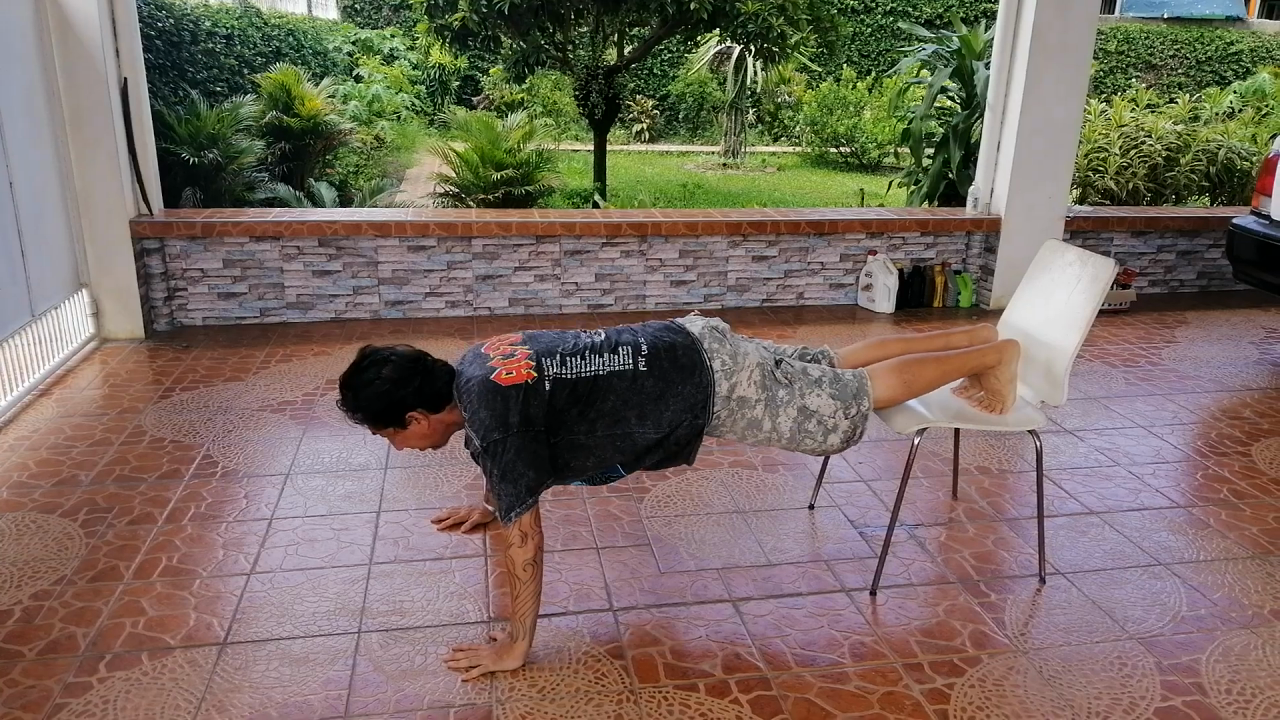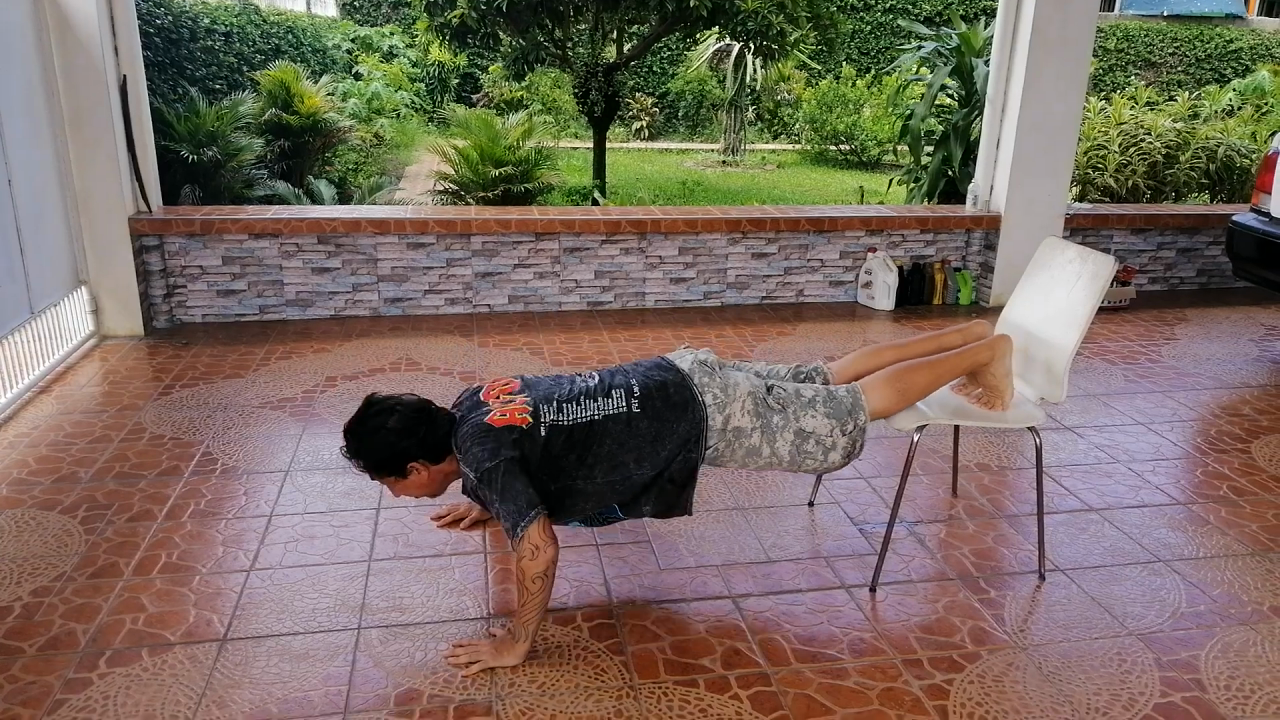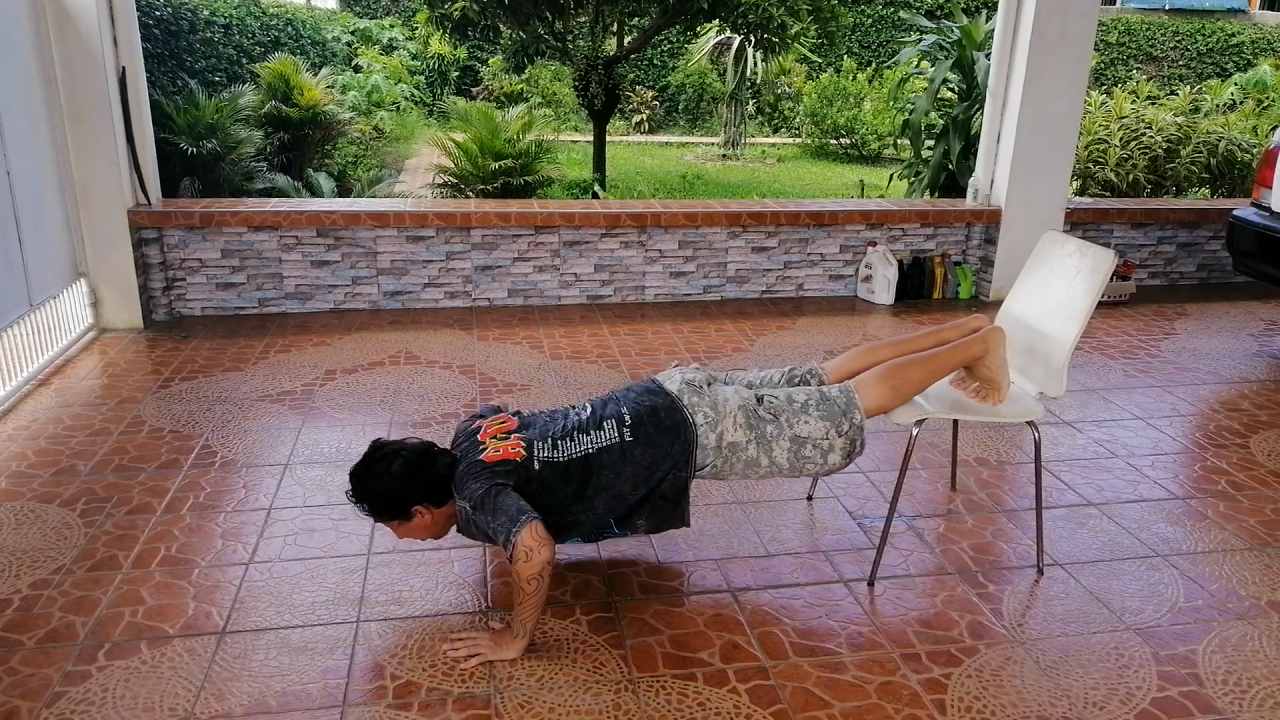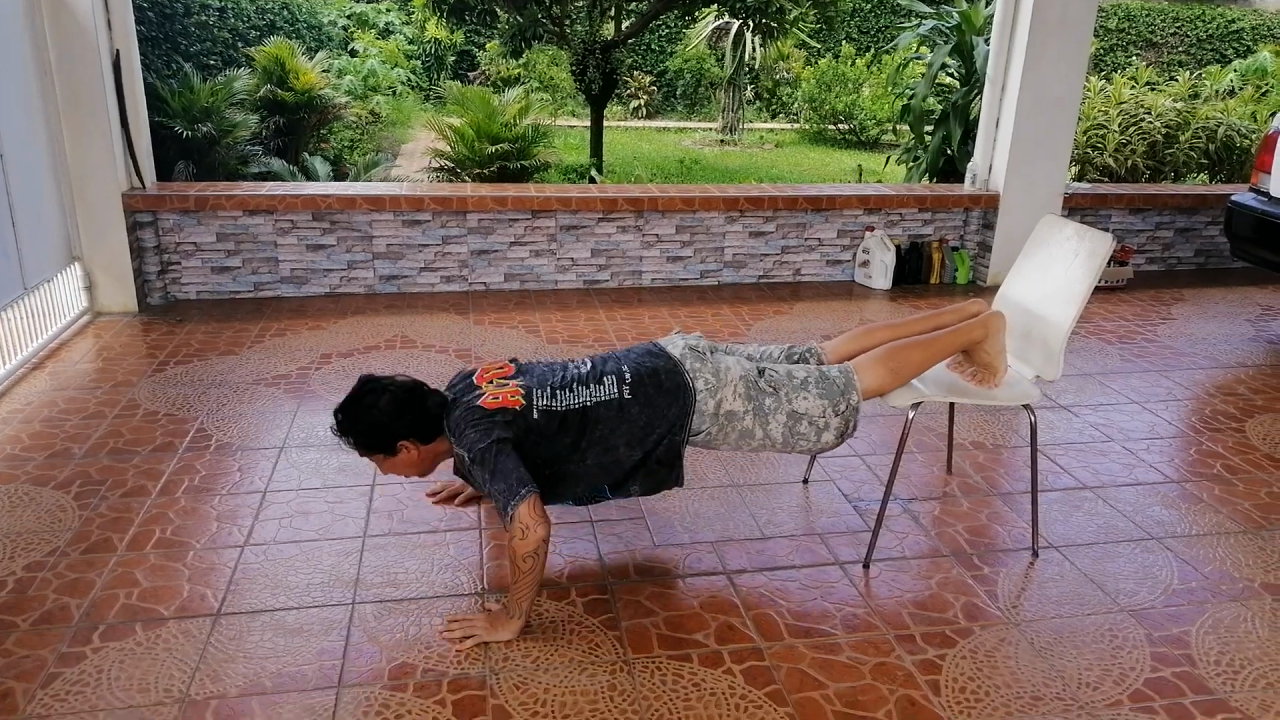
dt=0.3s
person 1, frame 1
left shoulder: (487, 412)
right shoulder: (471, 367)
left elbow: (526, 535)
left wrist: (515, 644)
right wrist: (489, 499)
left hip: (707, 384)
right hip: (692, 346)
left knee: (857, 397)
right knee: (836, 367)
left ankle: (994, 355)
right ankle: (974, 334)
person 1, frame 2
left shoulder: (481, 456)
right shoulder: (469, 407)
left elbow: (539, 546)
left wrist: (516, 641)
right wrist: (488, 502)
left hip: (705, 417)
right hip: (685, 378)
left knee: (856, 409)
right knee: (834, 381)
left ankle: (987, 353)
right ankle: (969, 333)
person 1, frame 3
left shoulder: (477, 491)
right shoulder: (468, 439)
left elbow: (536, 549)
left wrist: (515, 634)
left hip: (692, 432)
right hip: (676, 395)
left knee: (850, 412)
right knee: (825, 382)
left ankle: (980, 343)
right ankle: (963, 326)
person 1, frame 4
left shoulder: (475, 440)
right shoulder: (461, 390)
left elbow: (532, 525)
left wrist: (512, 615)
right wrist: (482, 476)
left hip: (691, 400)
right hip: (674, 363)
left knee: (849, 390)
right knee: (825, 362)
left ankle: (979, 330)
right ankle: (964, 312)
